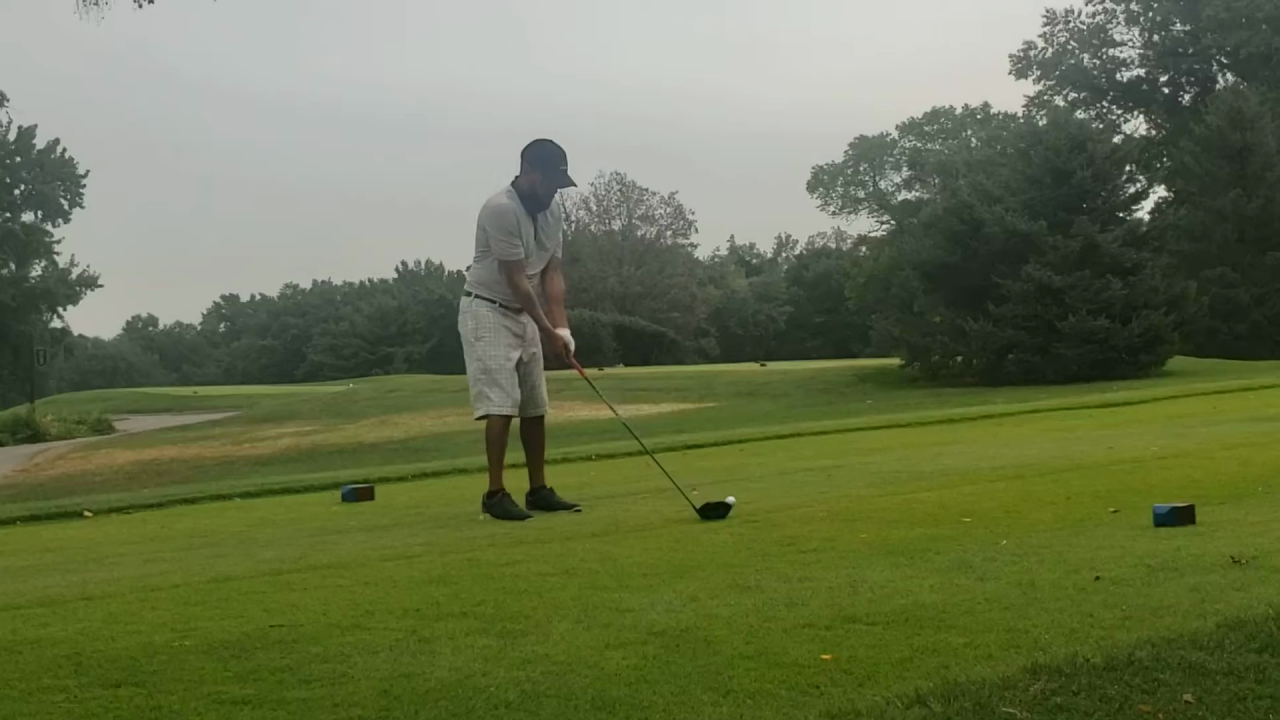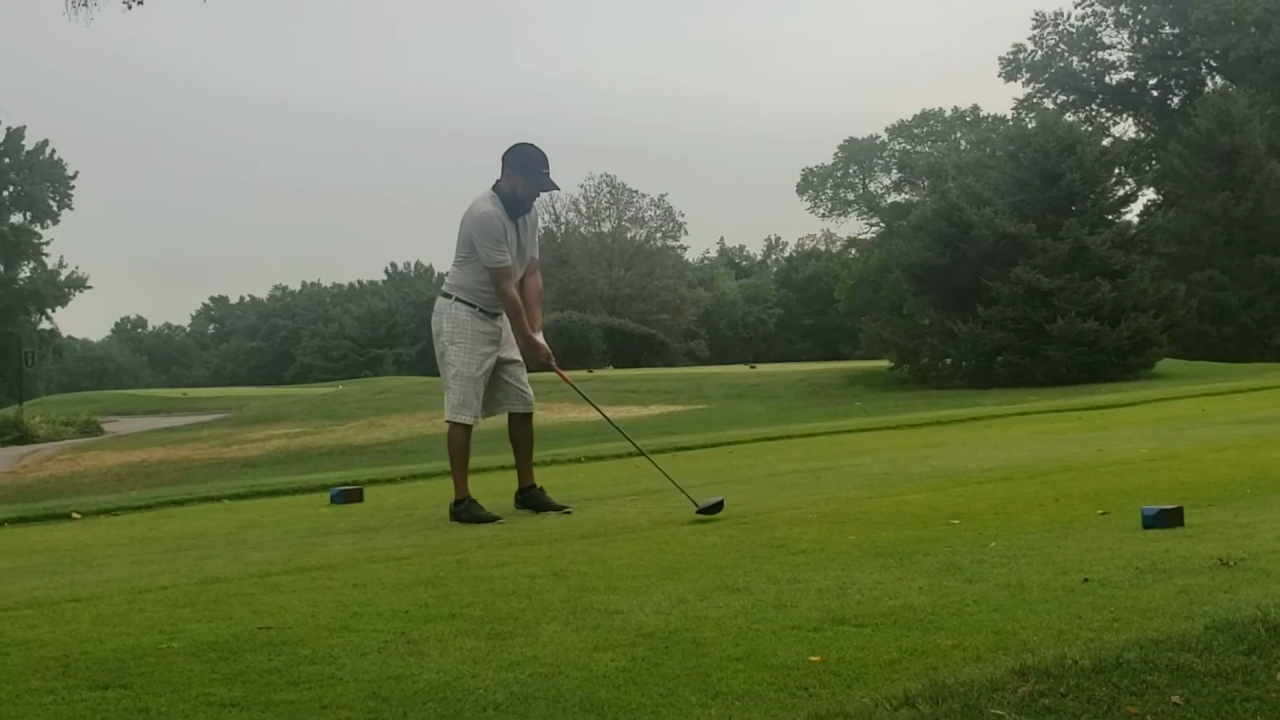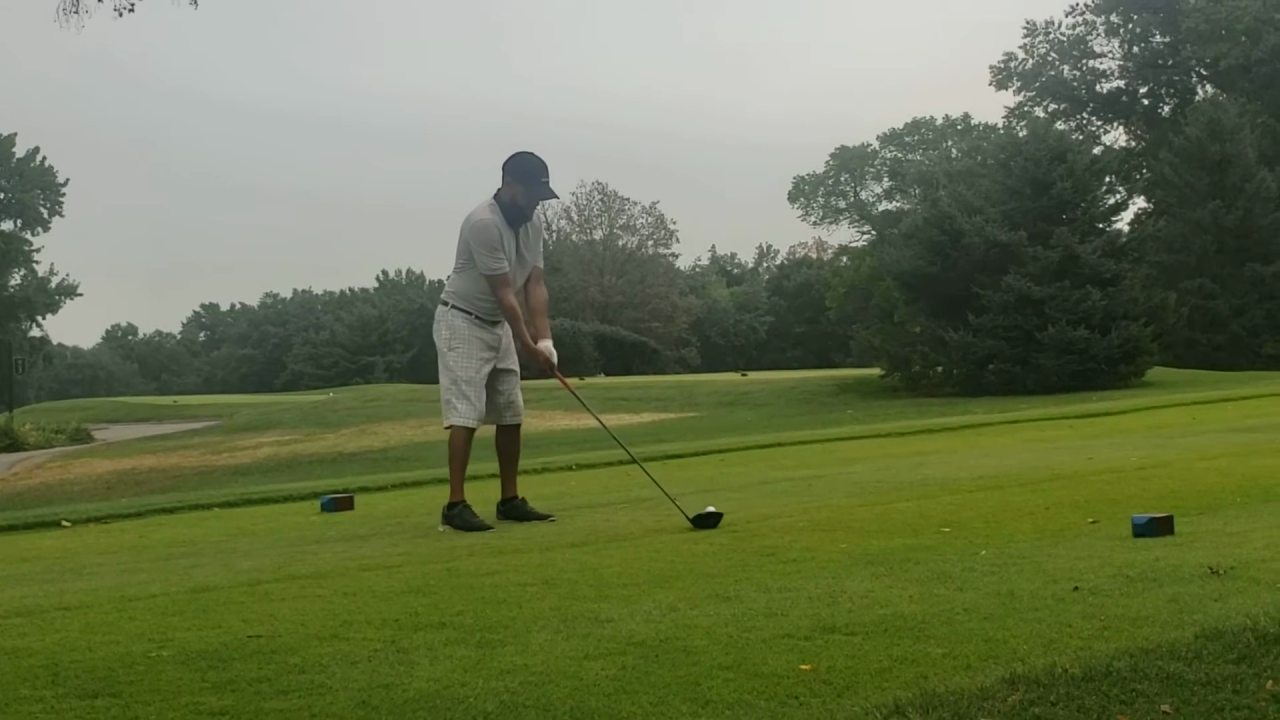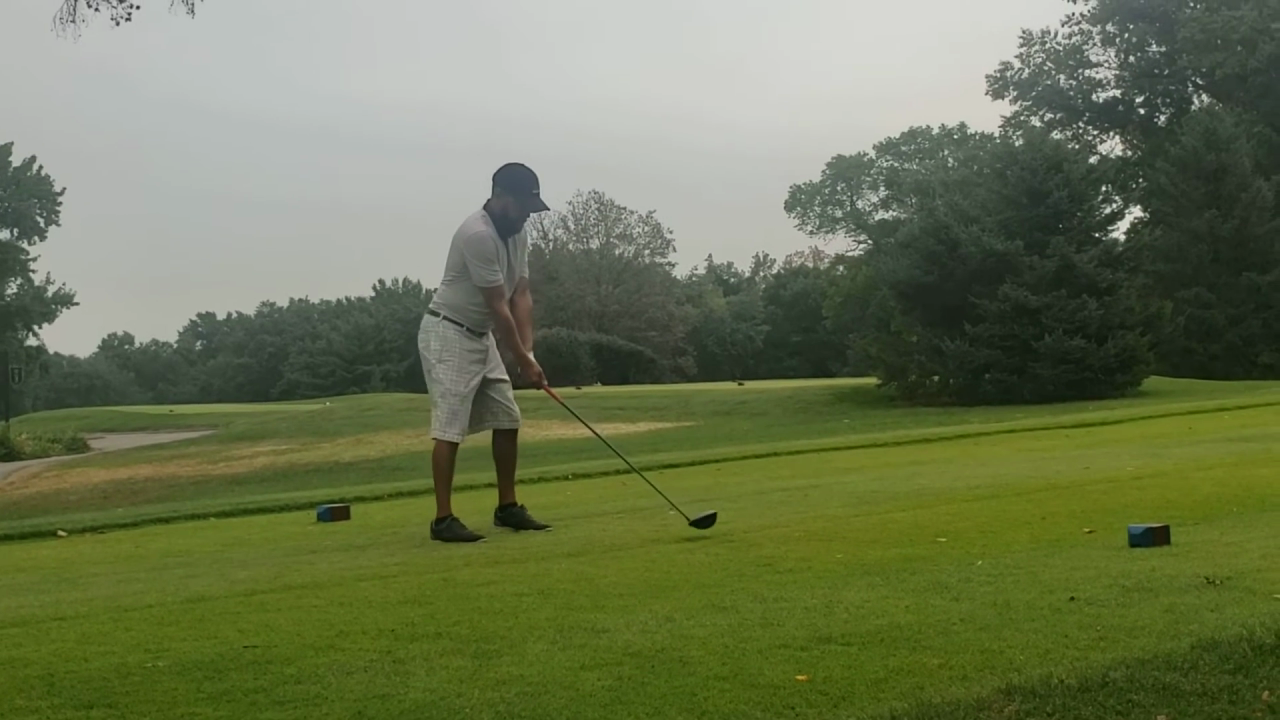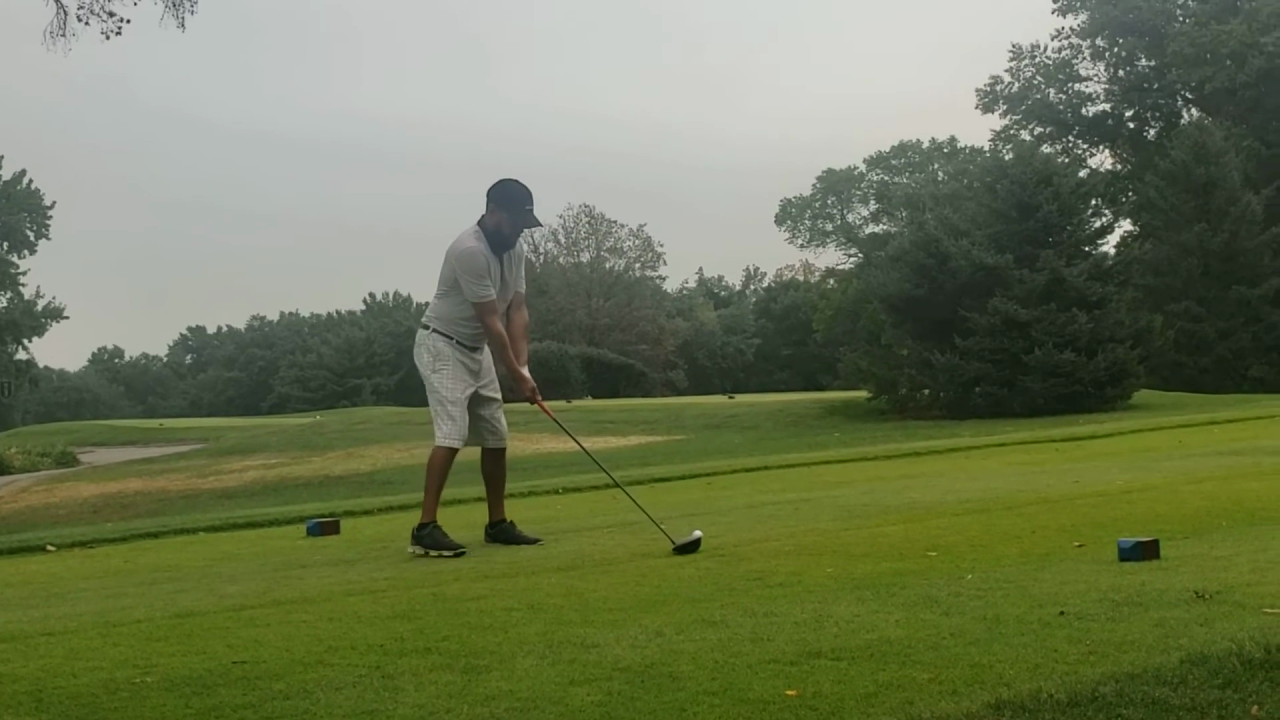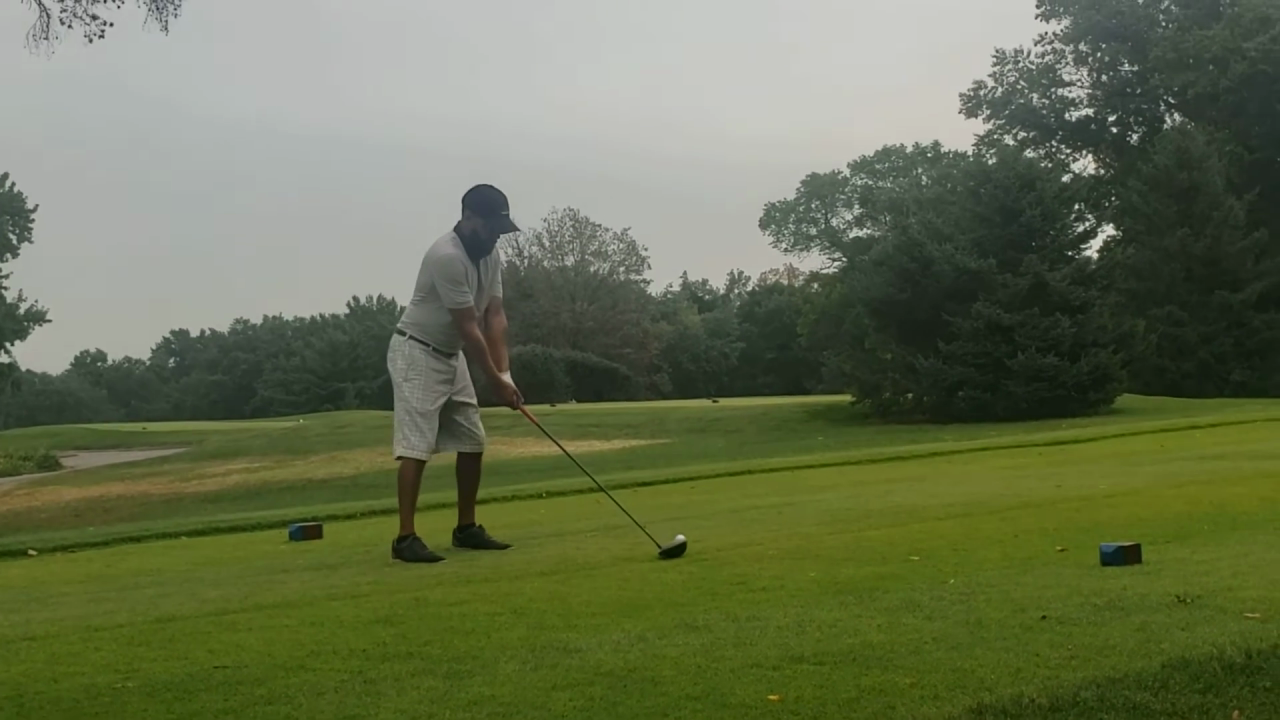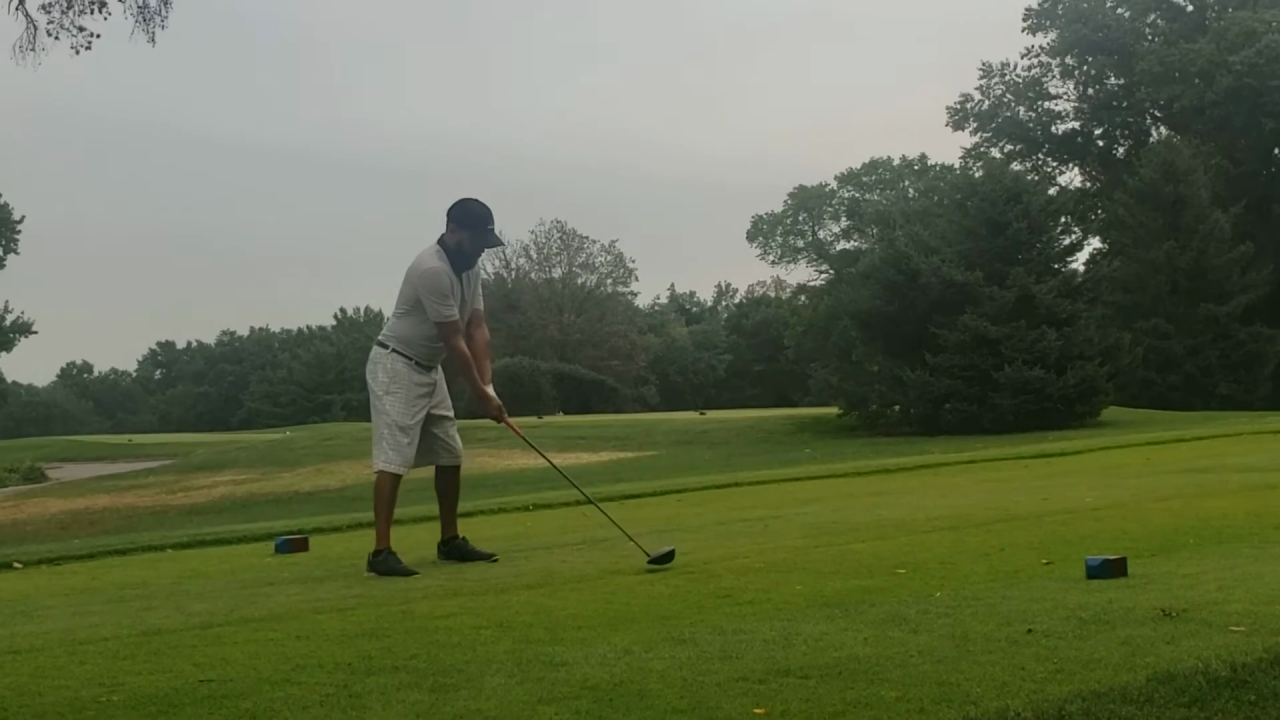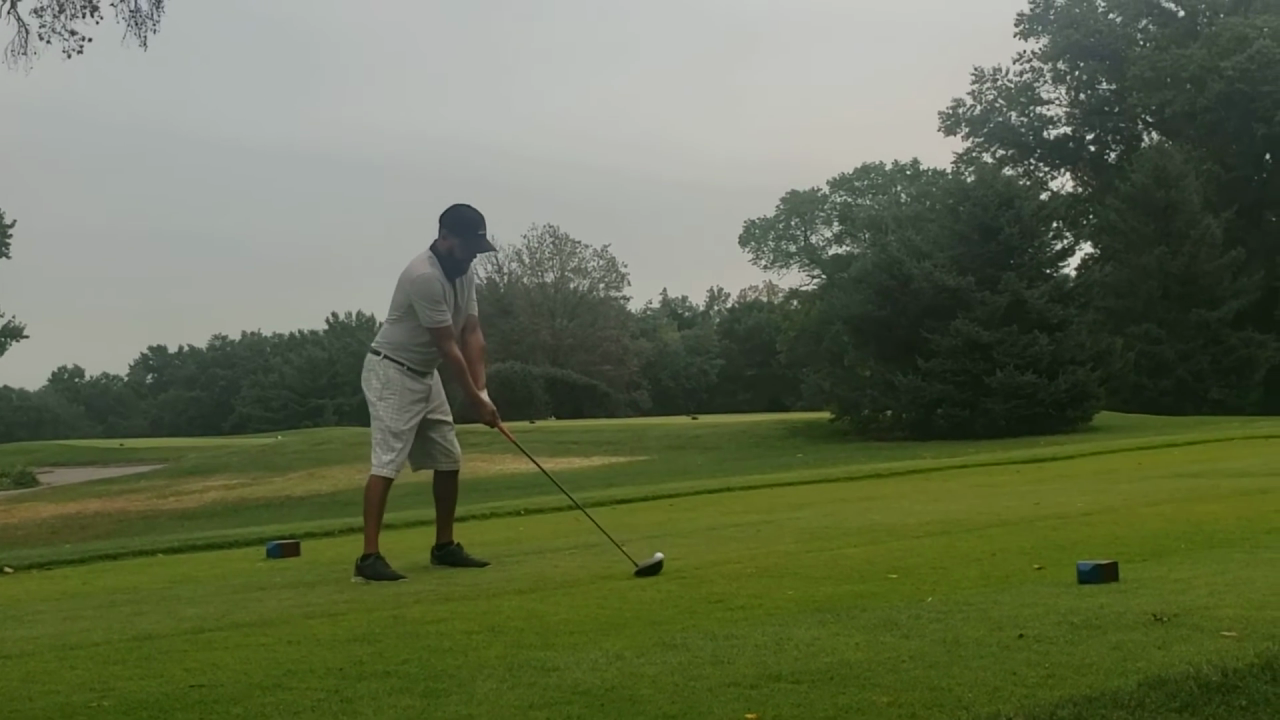
dt=0.5s
person 1, frame 1
left shoulder: (552, 211)
right shoulder: (501, 209)
left elbow: (552, 274)
right elbow: (516, 279)
left wrist: (561, 327)
right wrist: (547, 331)
left hip: (522, 315)
right hip: (487, 311)
left knee: (535, 406)
right knee: (503, 401)
left ankle: (538, 490)
right ankle: (495, 493)
person 1, frame 2
left shoulder: (528, 214)
right shoulder: (485, 215)
left elbow: (531, 276)
right elbow: (506, 287)
left wrist: (537, 332)
right wrist: (530, 342)
left hip: (496, 318)
right hip: (462, 316)
left knee: (521, 402)
right knee: (463, 408)
left ankle: (528, 490)
right ankle: (461, 500)
person 1, frame 3
left shoulder: (532, 223)
right shoulder: (483, 223)
left elbow: (535, 284)
right elbow: (503, 293)
left wrist: (545, 339)
right wrist: (528, 346)
left hip: (497, 326)
right hip: (462, 322)
left knee: (510, 414)
right knee: (468, 413)
left ankle: (509, 500)
right ankle: (456, 505)
person 1, frame 4
left shoulder: (517, 234)
right shoulder: (478, 235)
left elbow: (521, 295)
right elbow: (498, 307)
left wrist: (529, 351)
right wrist: (523, 360)
left hip: (481, 336)
right hip: (449, 334)
left knee: (507, 419)
right knee: (450, 427)
left ankle: (507, 508)
right ankle: (443, 518)
person 1, frame 5
left shoulder: (515, 250)
right shoulder: (470, 250)
left elbow: (517, 311)
right elbow: (491, 320)
left wrist: (524, 367)
right wrist: (517, 376)
left hip: (476, 350)
right hip: (442, 346)
left knee: (495, 437)
right knee: (452, 435)
left ankle: (497, 523)
right ankle: (426, 526)
person 1, frame 6
left shoulder: (490, 255)
right shoulder: (447, 257)
left elbow: (495, 317)
right elbow: (469, 327)
left wrist: (505, 373)
right wrist: (496, 381)
left hip: (450, 356)
right hip: (416, 354)
left knee: (472, 442)
right knee: (417, 446)
left ankle: (466, 527)
right ankle: (405, 538)
person 1, frame 7
left shoulder: (469, 268)
right shoulder: (431, 270)
left elbow: (477, 329)
right elbow: (454, 340)
left wrist: (488, 385)
right wrist: (481, 395)
left hip: (428, 368)
right hip: (397, 366)
left knee: (450, 455)
right knee: (395, 459)
left ankle: (450, 540)
right ankle: (381, 552)
person 1, frame 8
left shoulder: (465, 274)
right shoulder: (424, 276)
left elbow: (472, 335)
right elbow: (448, 346)
left wrist: (482, 391)
right wrist: (475, 401)
left hip: (425, 375)
right hip: (391, 373)
left knee: (449, 460)
right knee: (387, 462)
left ankle: (444, 545)
right ankle: (369, 556)
